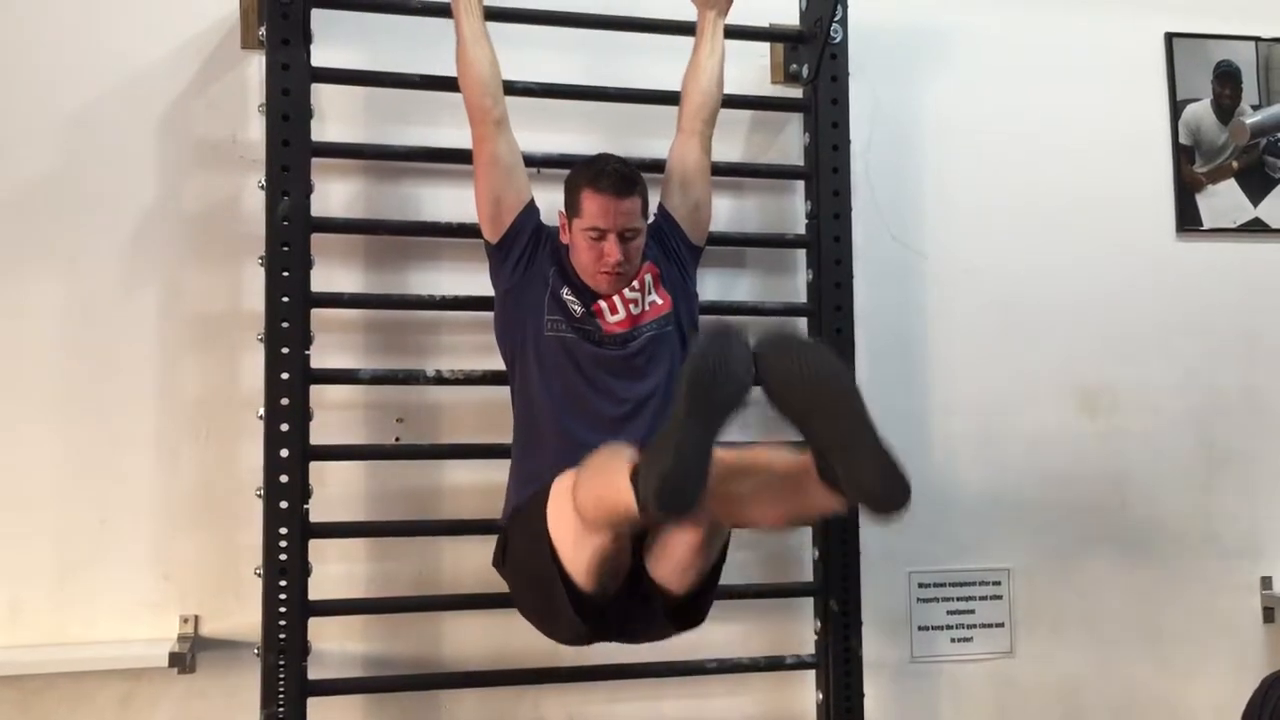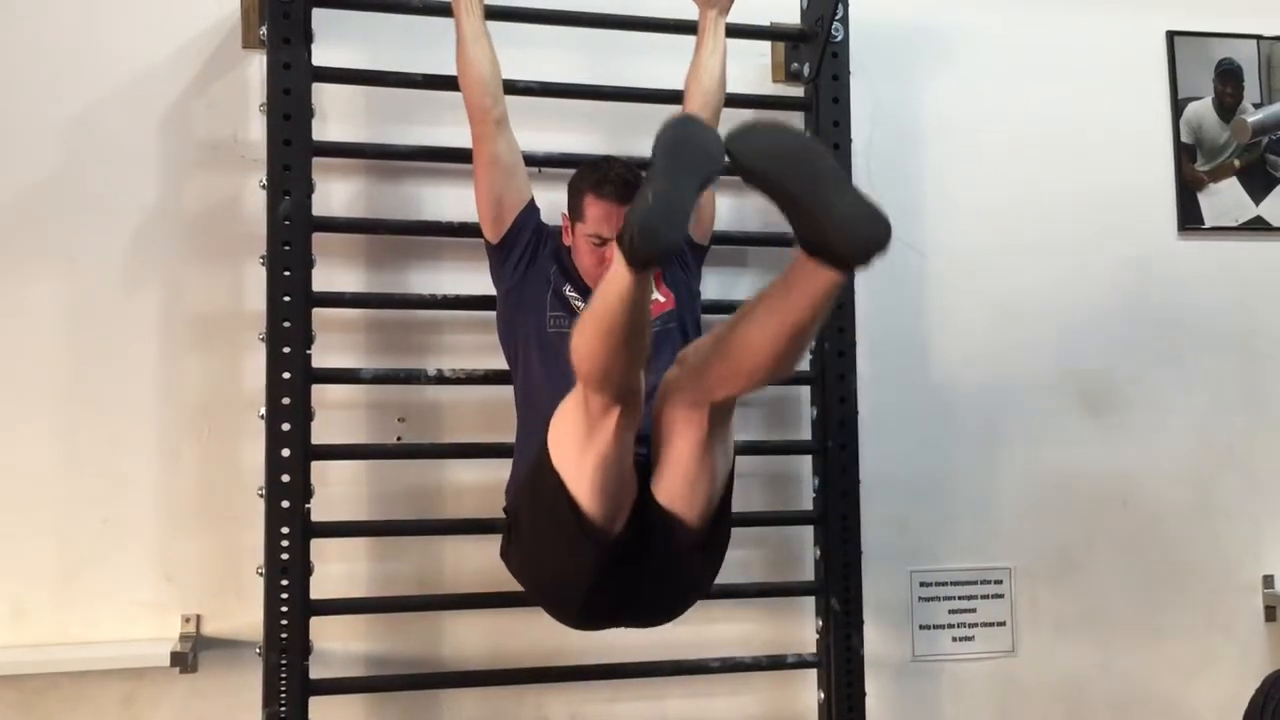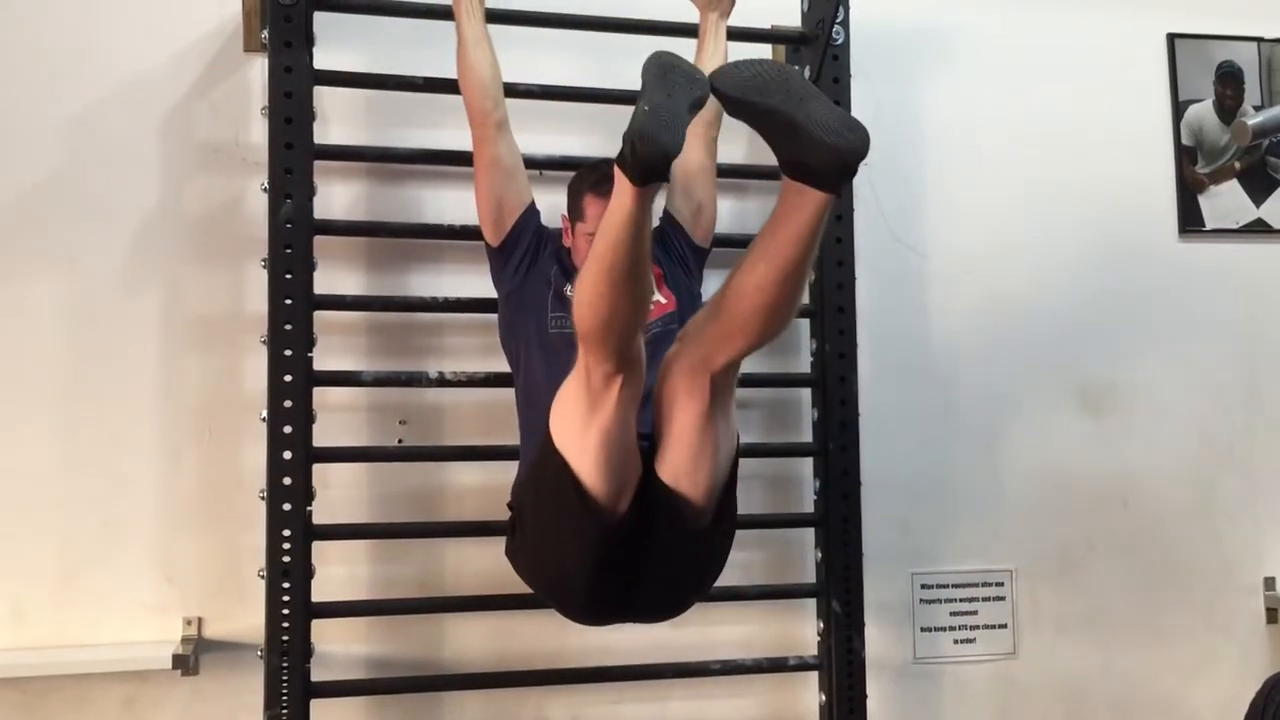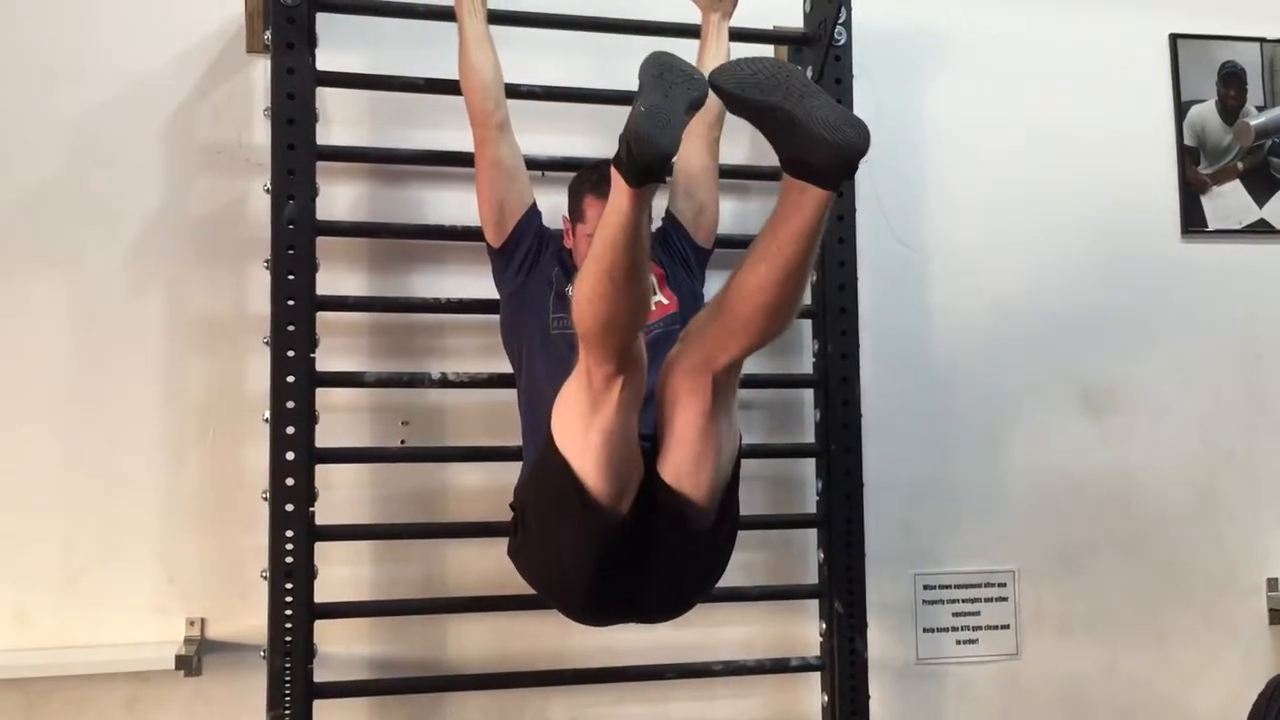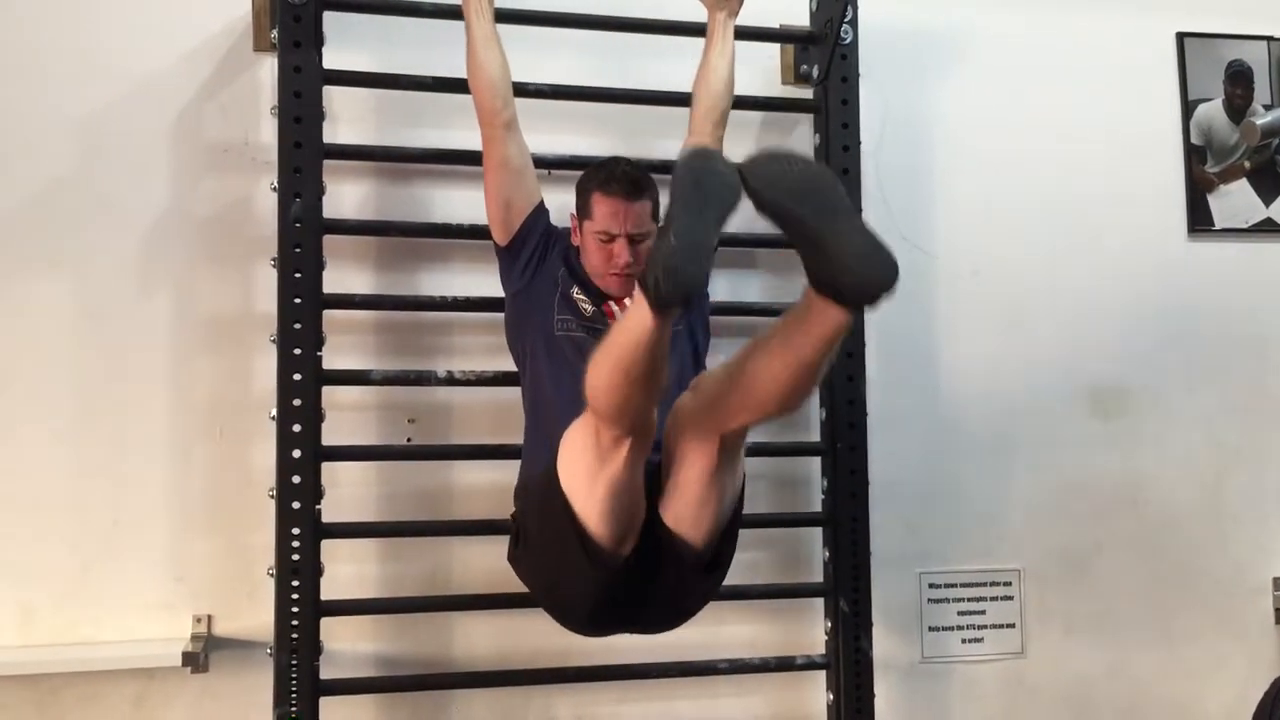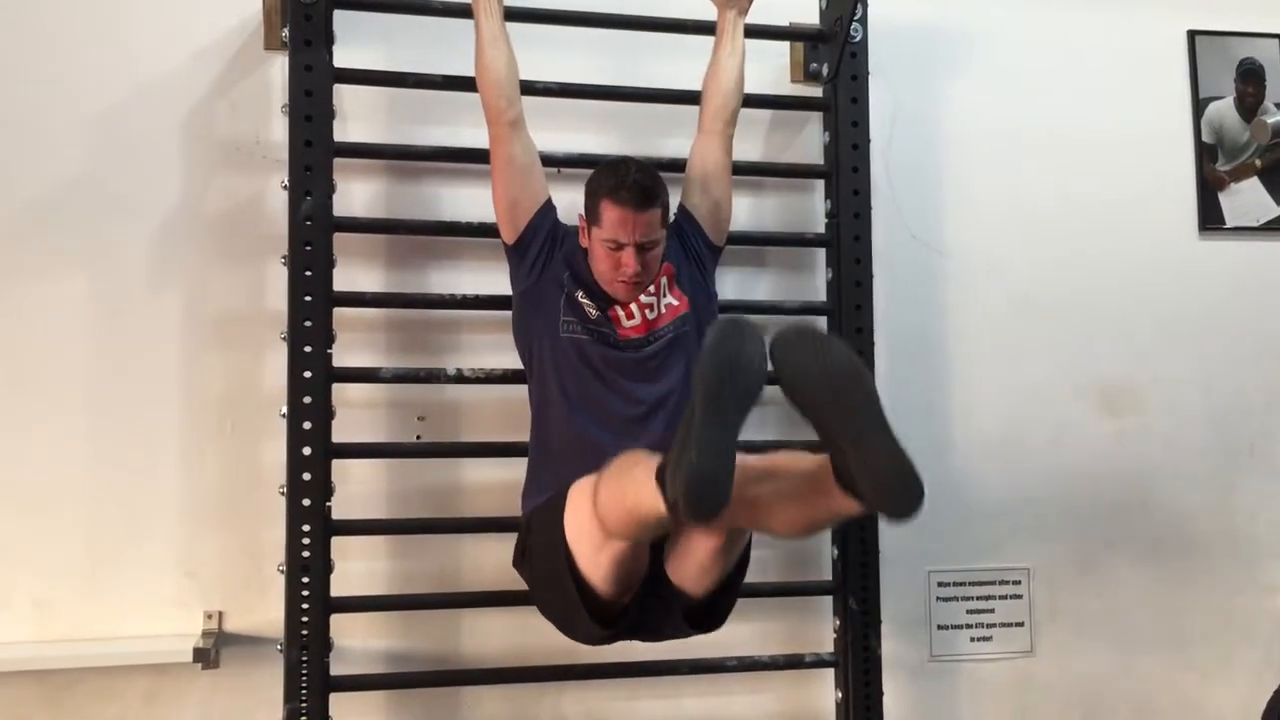
dt=0.4s
person 1, frame 1
left shoulder: (667, 266)
right shoulder: (529, 271)
left elbow: (694, 131)
right elbow: (490, 124)
left hip: (659, 570)
right hip: (557, 546)
left knee: (709, 476)
right knee: (611, 473)
left ankle: (836, 473)
right ankle: (667, 480)
person 1, frame 2
left shoulder: (672, 265)
right shoulder: (531, 269)
left elbow: (700, 131)
right elbow: (489, 124)
left hip: (669, 553)
right hip: (569, 550)
left knee: (695, 380)
right knee: (611, 380)
left ankle: (827, 253)
right ankle: (647, 249)
person 1, frame 3
left shoulder: (672, 265)
right shoulder: (530, 269)
left elbow: (703, 134)
right elbow: (489, 126)
left hip: (676, 546)
right hip: (574, 544)
left knee: (701, 355)
right knee: (611, 354)
person 1, frame 4
left shoulder: (676, 264)
right shoulder: (533, 268)
left elbow: (703, 133)
right elbow: (491, 127)
left hip: (680, 541)
right hip: (576, 544)
left knee: (704, 354)
right knee: (611, 354)
person 1, frame 5
left shoulder: (681, 265)
right shoulder: (539, 270)
left elbow: (706, 138)
right elbow: (499, 127)
left hip: (677, 558)
right hip: (578, 558)
left knee: (706, 411)
right knee: (621, 409)
left ankle: (838, 286)
person 1, frame 6
left shoulder: (688, 264)
right shoulder: (546, 269)
left elbow: (716, 129)
right elbow: (506, 125)
right hip: (581, 560)
left knee: (728, 486)
right knee: (630, 477)
left ankle: (859, 473)
right ankle: (688, 477)
